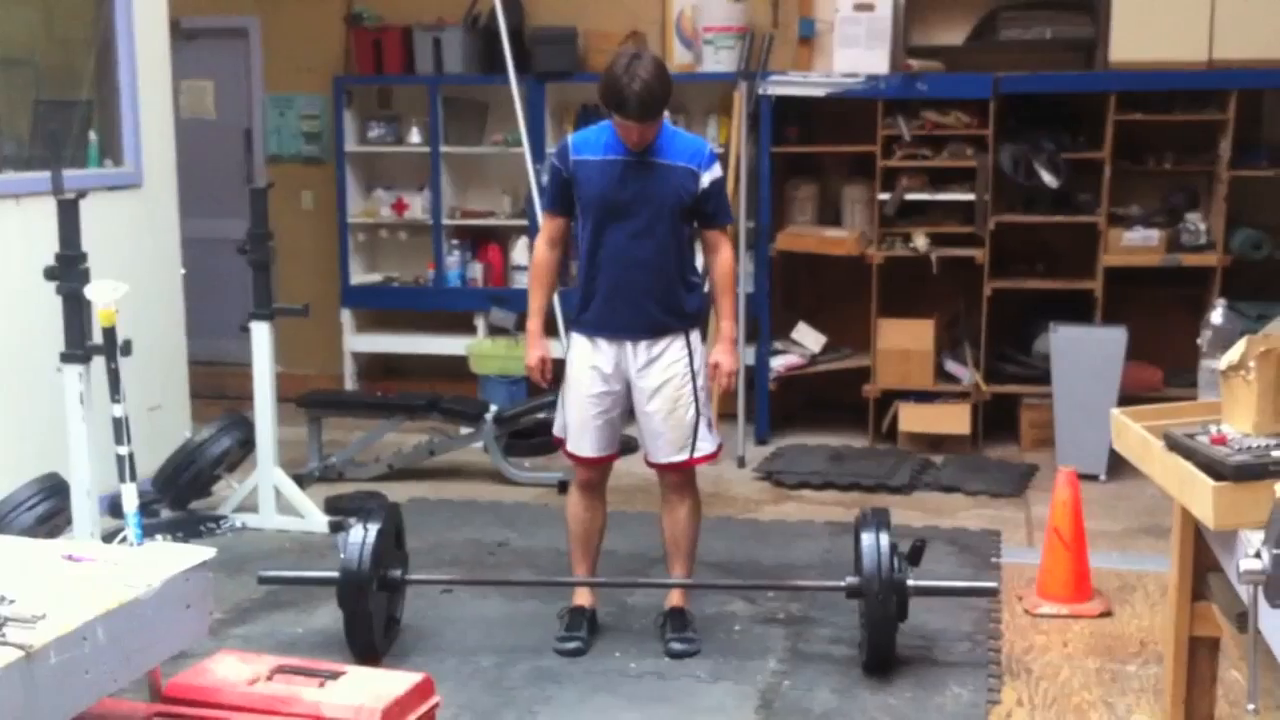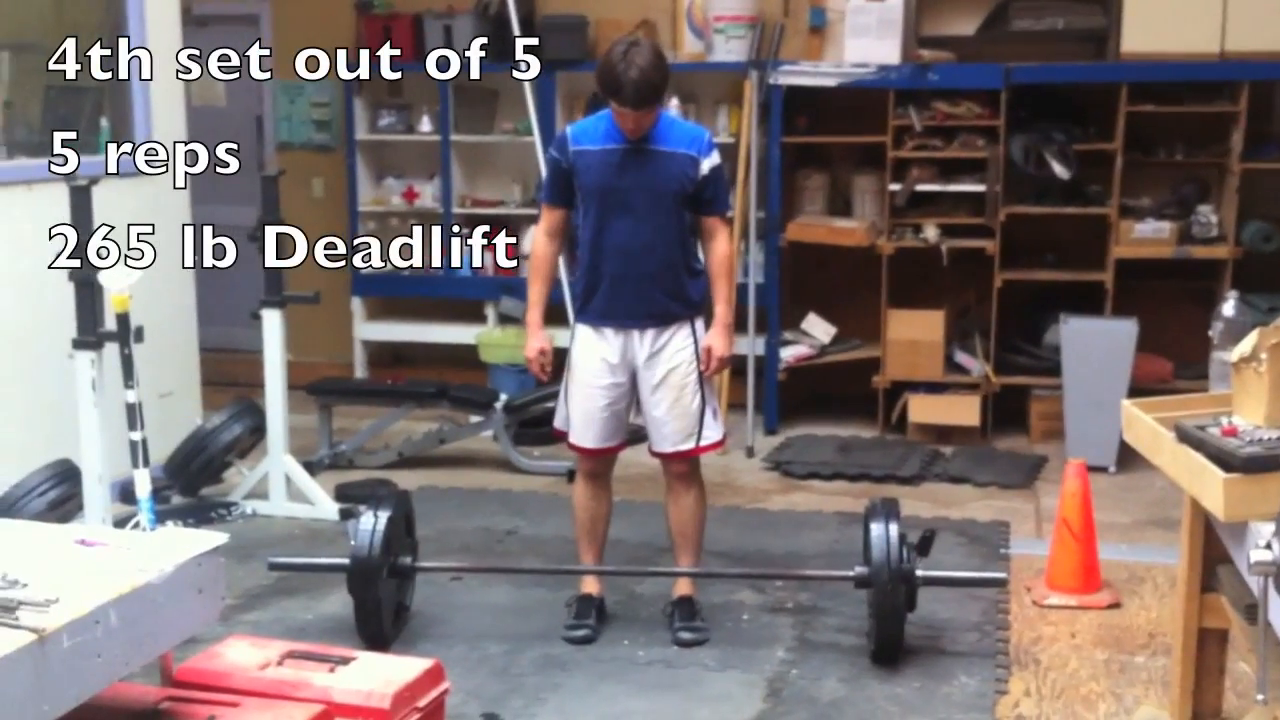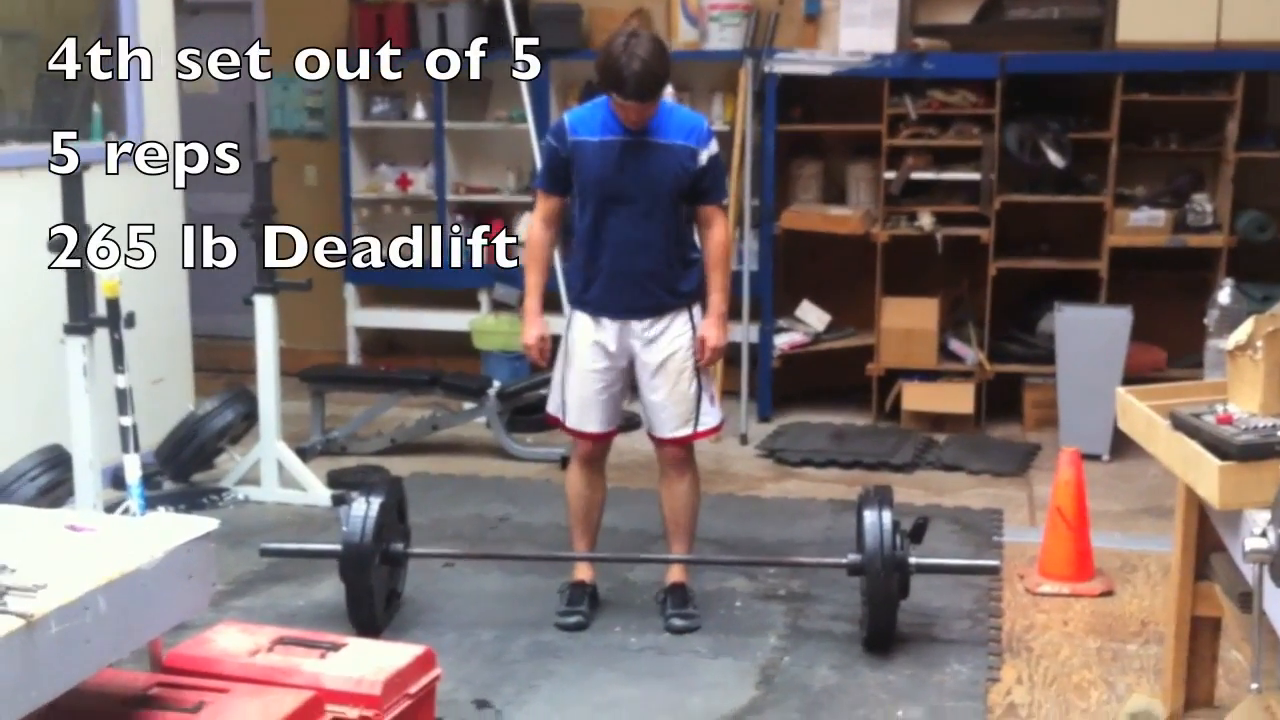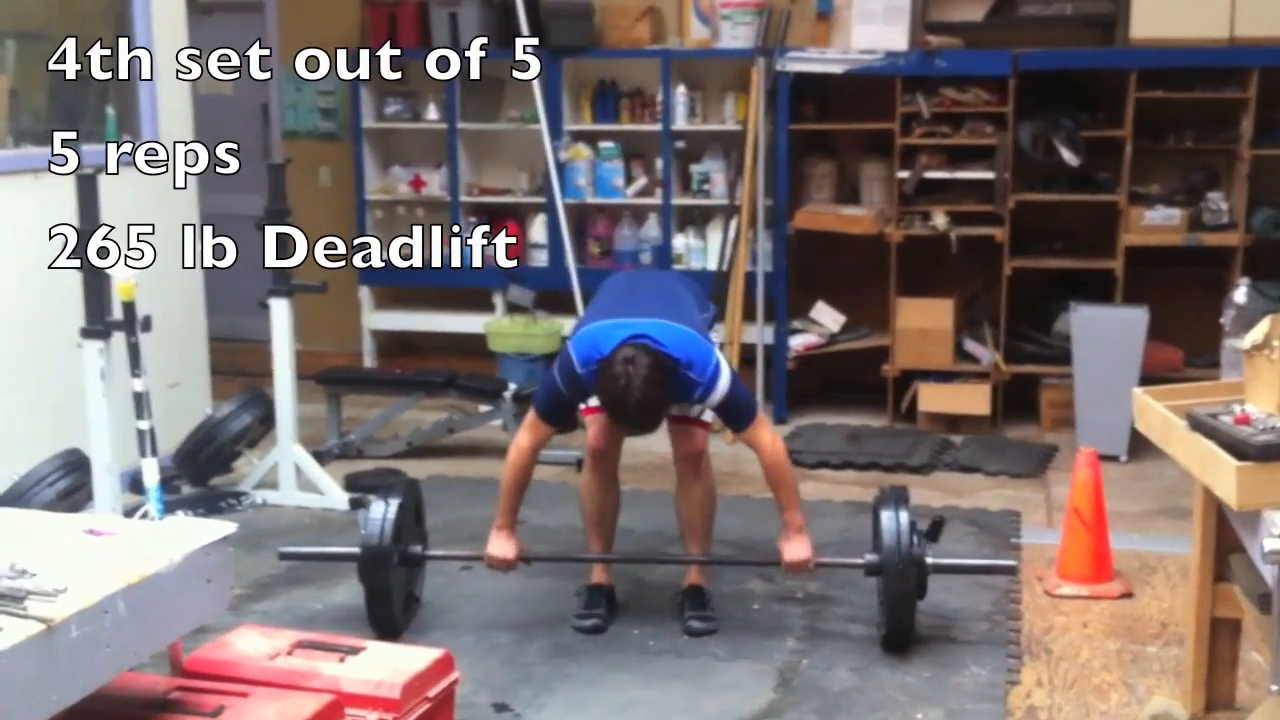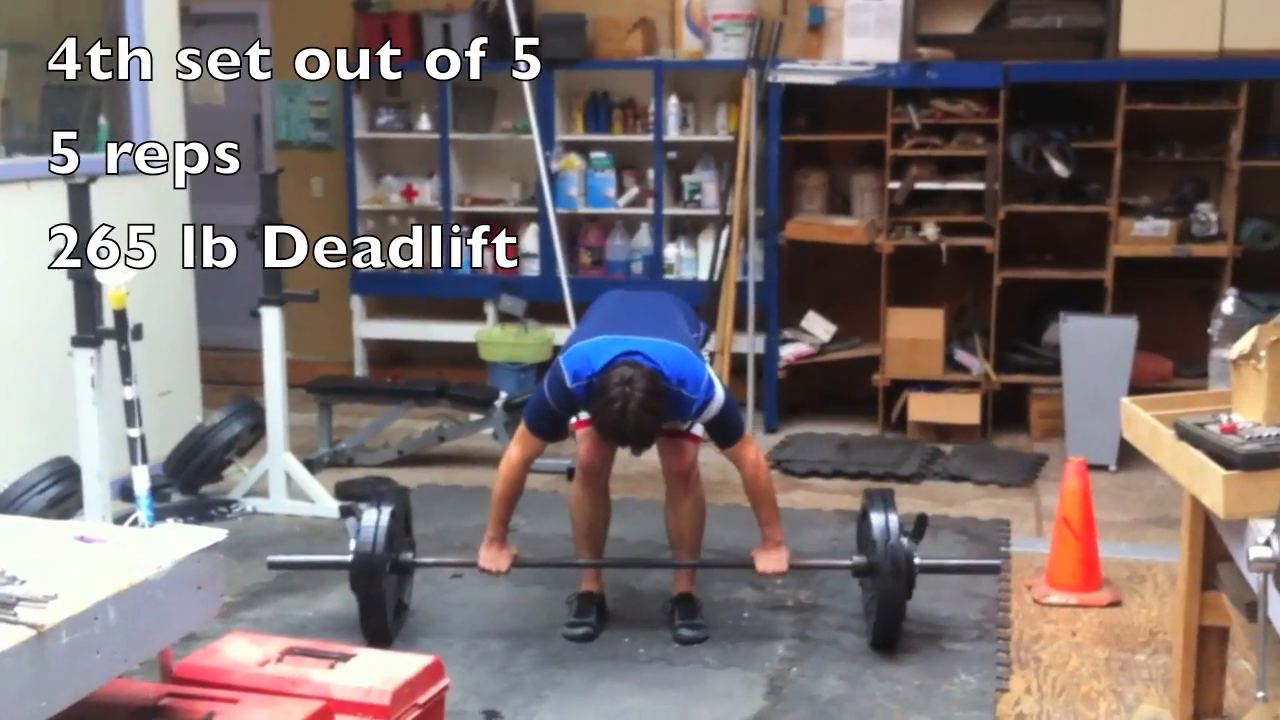
dt=1s
person 1, frame 1
left shoulder: (696, 159)
right shoulder: (574, 153)
left elbow: (719, 249)
right elbow: (550, 242)
left wrist: (726, 338)
right wrist: (534, 329)
left hip: (670, 339)
right hip: (592, 337)
left knee: (676, 473)
right knee: (586, 471)
left ankle: (677, 602)
right ankle: (581, 600)
person 1, frame 2
left shoulder: (696, 146)
right shoulder: (573, 144)
left elbow: (716, 237)
right elbow: (549, 234)
left wrist: (721, 323)
right wrist: (534, 323)
left hip: (674, 329)
right hip: (597, 328)
left knee: (681, 462)
right knee: (591, 460)
left ankle: (685, 591)
right ankle: (589, 588)
person 1, frame 3
left shoulder: (694, 135)
right shoulder: (569, 132)
left elbow: (713, 225)
right elbow: (544, 222)
left wrist: (716, 314)
right wrist: (532, 310)
left hip: (671, 318)
right hip: (592, 316)
left knee: (675, 450)
right knee: (587, 448)
left ankle: (678, 577)
right ankle: (582, 574)
person 1, frame 4
left shoulder: (700, 364)
right shoulder: (580, 361)
left elbow: (766, 441)
right elbow: (526, 441)
left wrist: (795, 530)
right wrist: (503, 529)
left knee: (692, 450)
right knee: (599, 446)
left ankle: (696, 581)
right ankle: (599, 579)
person 1, frame 5
left shoulder: (694, 384)
right shoulder: (571, 378)
left elbow: (749, 457)
right elbow: (518, 454)
left wrist: (773, 542)
right wrist: (495, 539)
left knee: (682, 467)
right knee: (590, 463)
left ankle: (685, 592)
right ankle: (589, 589)
